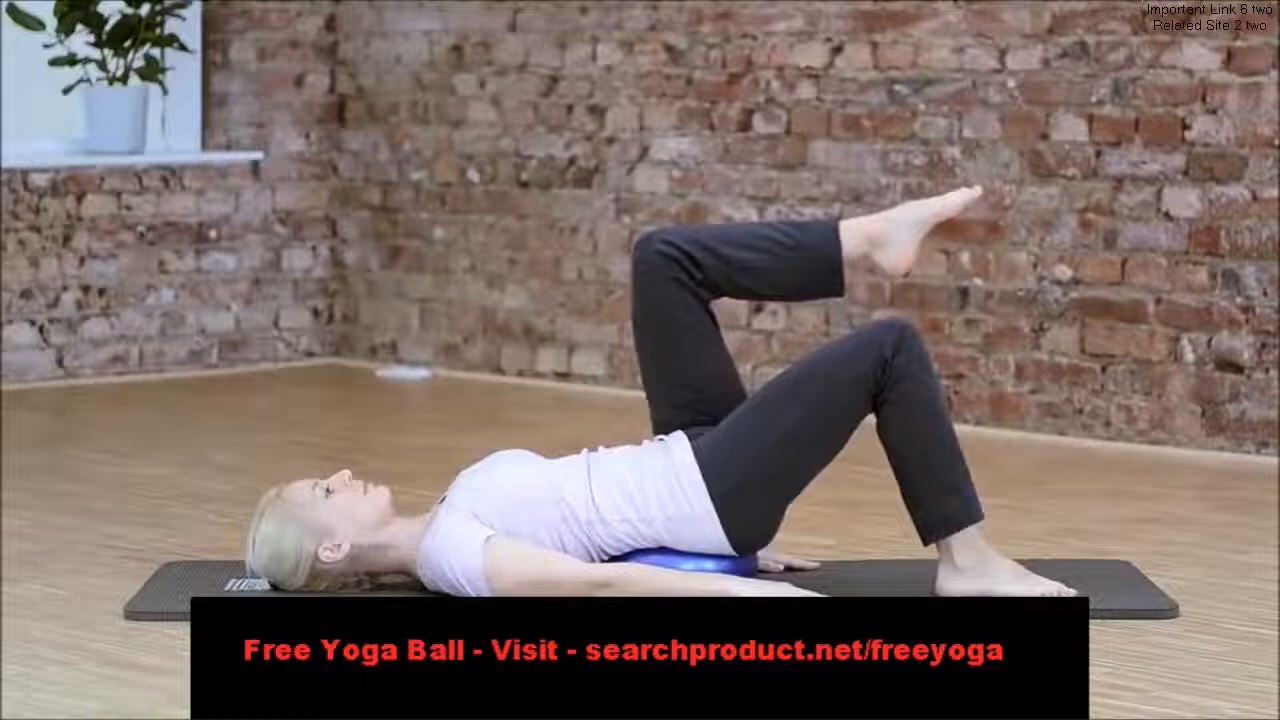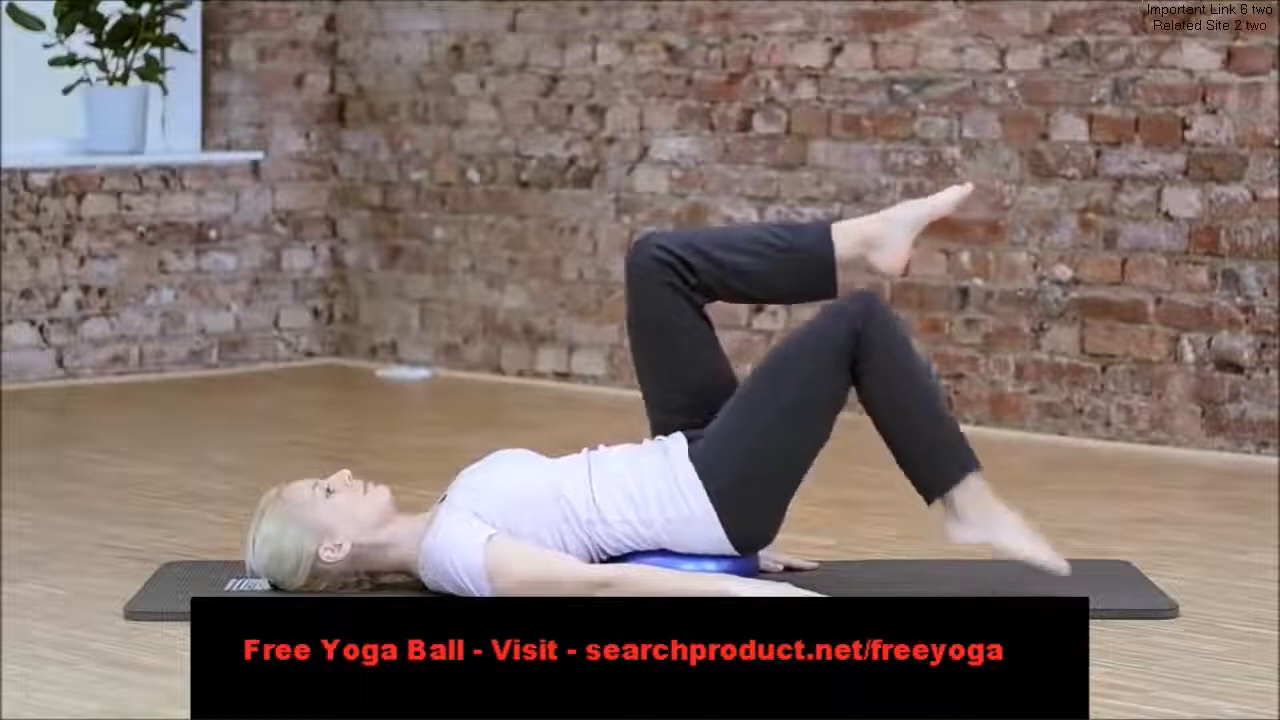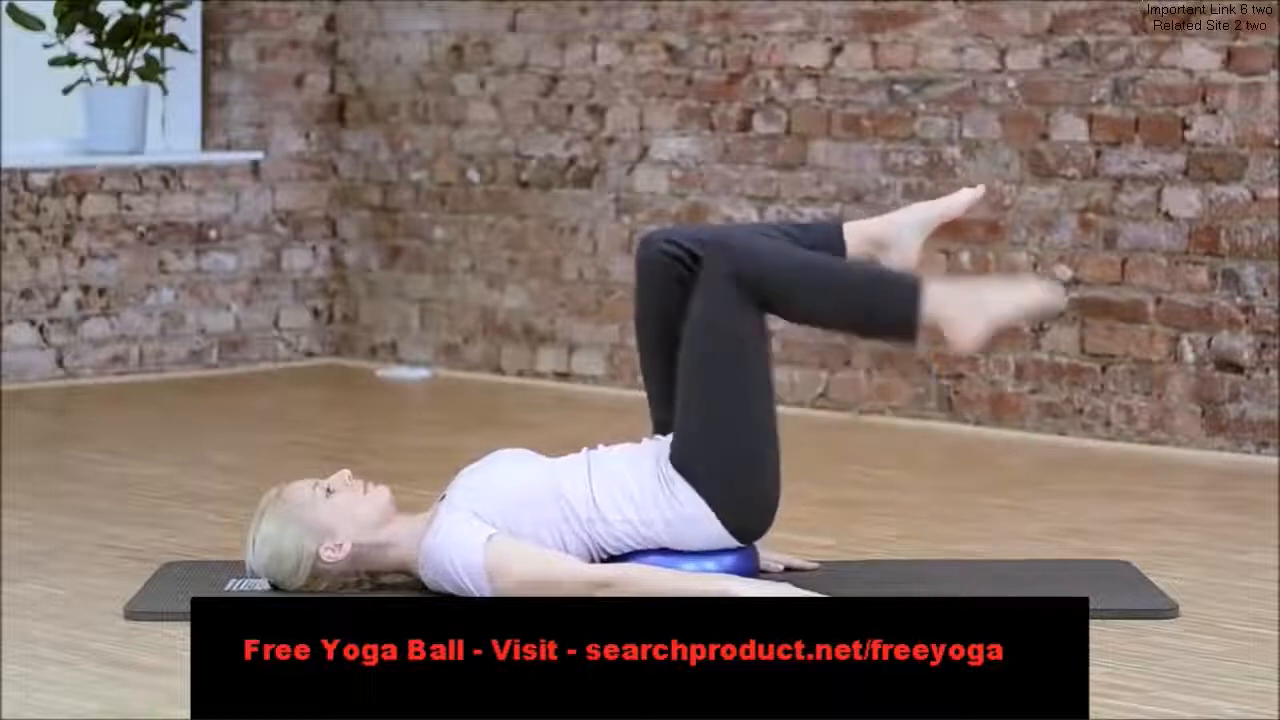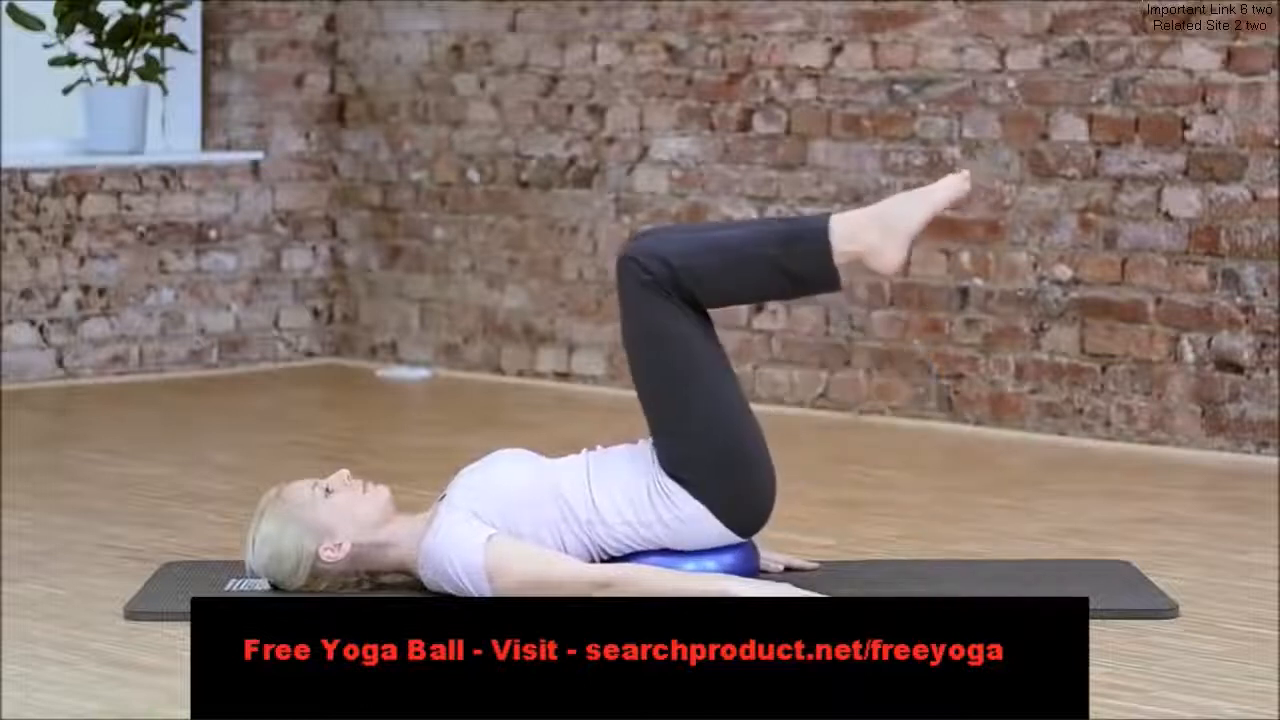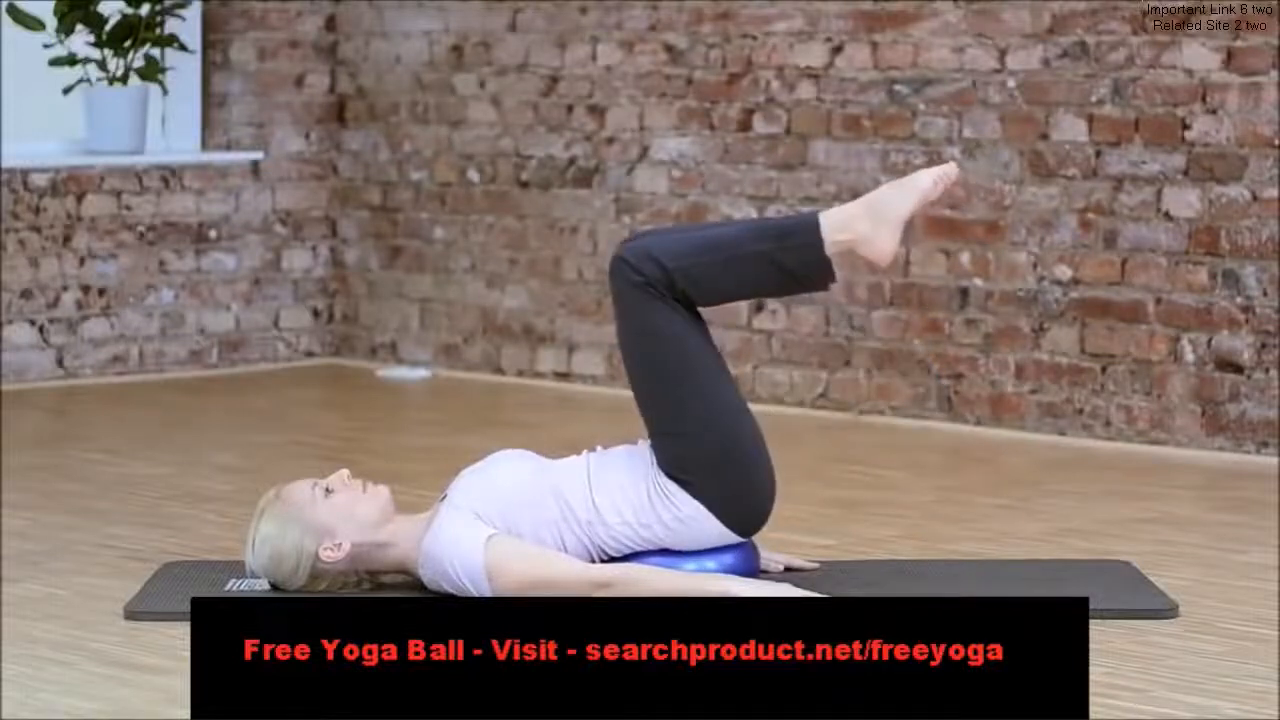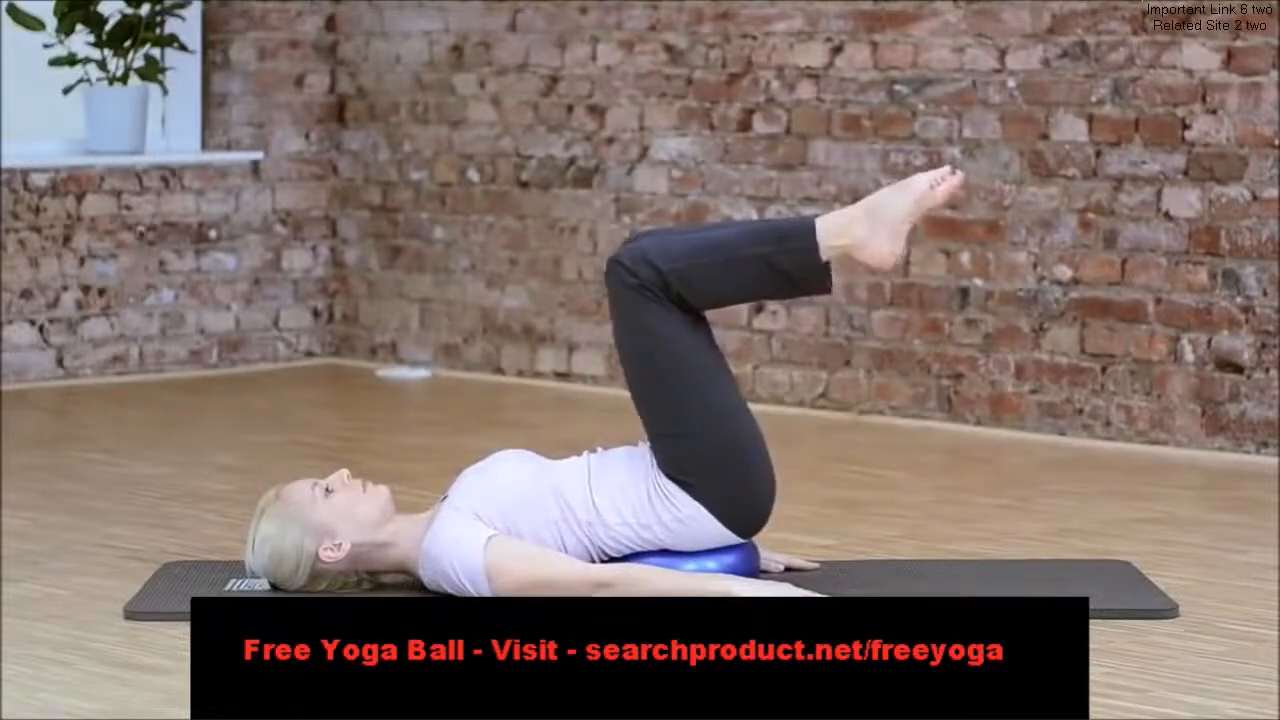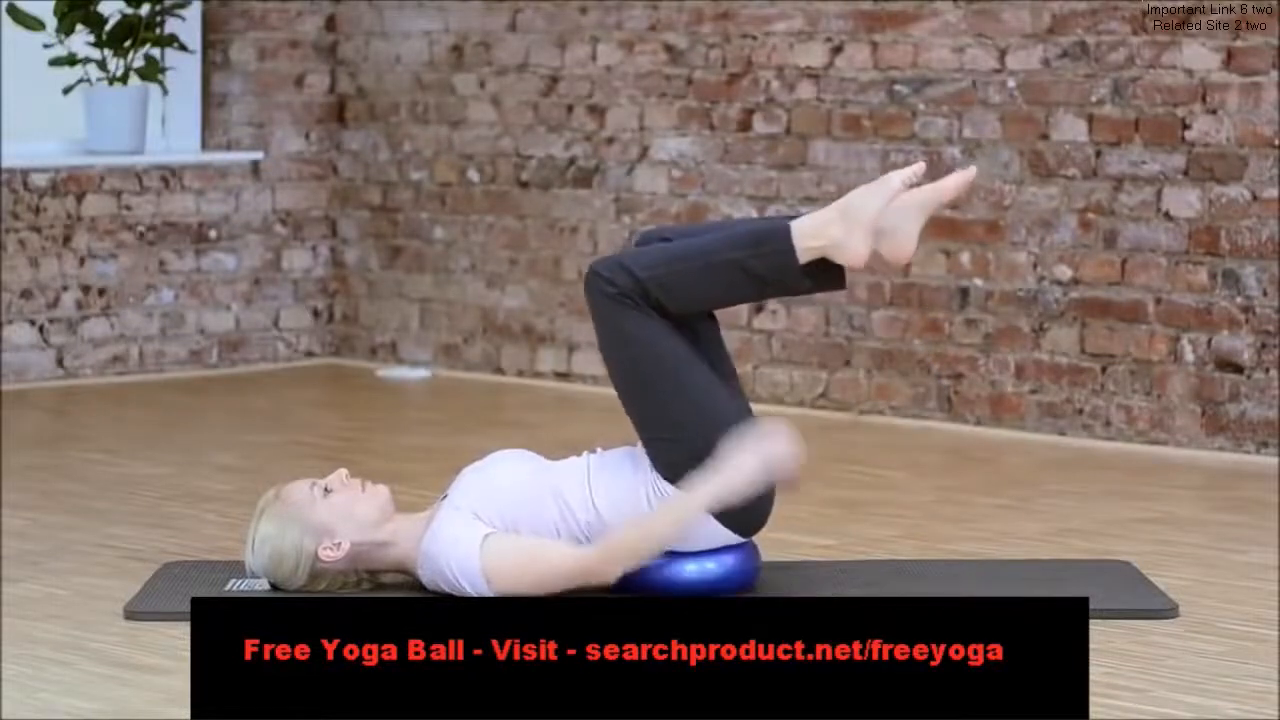
dt=0.4s
person 1, frame 1
left shoulder: (450, 516)
right shoulder: (448, 555)
right elbow: (599, 581)
right wrist: (749, 592)
left hip: (686, 457)
right hip: (715, 488)
left knee: (663, 256)
right knee: (888, 348)
left ankle: (869, 238)
right ankle: (965, 558)
person 1, frame 2
left shoulder: (451, 520)
right shoulder: (449, 554)
right elbow: (600, 584)
right wrist: (750, 591)
left hip: (685, 460)
right hip: (713, 491)
left knee: (658, 260)
right knee: (858, 320)
left ankle: (861, 238)
right ankle: (969, 507)
person 1, frame 3
left shoulder: (450, 517)
right shoulder: (448, 553)
right elbow: (600, 583)
right wrist: (754, 593)
left hip: (683, 481)
right hip: (710, 493)
left knee: (669, 255)
right knee: (734, 268)
left ankle: (875, 240)
right ankle: (942, 306)
person 1, frame 4
left shoulder: (448, 518)
right shoulder: (446, 552)
right elbow: (597, 582)
right wrist: (749, 591)
left hip: (686, 488)
right hip: (710, 492)
left knee: (652, 261)
right knee: (649, 268)
left ankle: (856, 234)
right ankle: (855, 240)
person 1, frame 5
left shoulder: (449, 518)
right shoulder: (447, 554)
right elbow: (599, 583)
right wrist: (745, 591)
left hip: (694, 496)
right hip: (712, 493)
left knee: (647, 268)
right knee: (640, 269)
left ankle: (846, 231)
right ankle: (848, 229)
person 1, frame 6
left shoulder: (449, 519)
right shoulder: (447, 554)
right elbow: (598, 583)
right wrist: (742, 588)
left hip: (690, 495)
right hip: (710, 493)
left knee: (648, 264)
right knee: (638, 272)
left ankle: (843, 240)
right ankle: (845, 231)
person 1, frame 7
left shoulder: (447, 520)
right shoulder: (449, 555)
right elbow: (598, 563)
right wrist: (718, 480)
left hip: (698, 485)
right hip: (711, 494)
left knee: (657, 255)
right knee: (617, 282)
left ankle: (827, 240)
right ankle: (823, 234)
